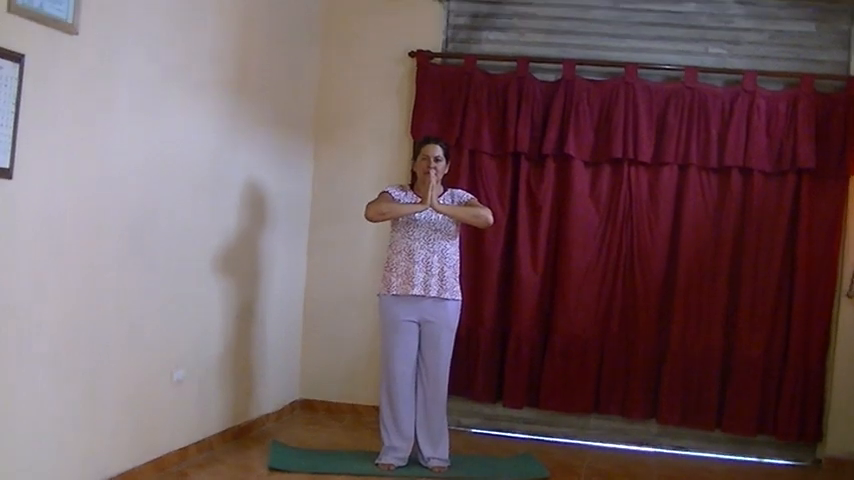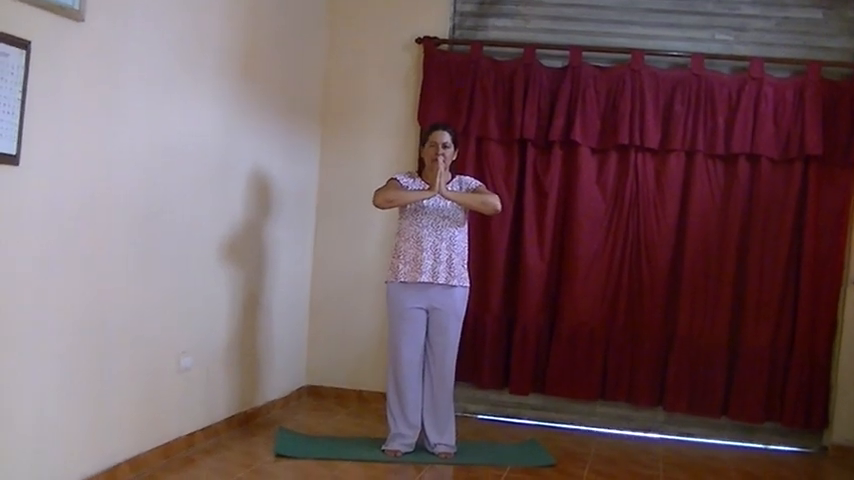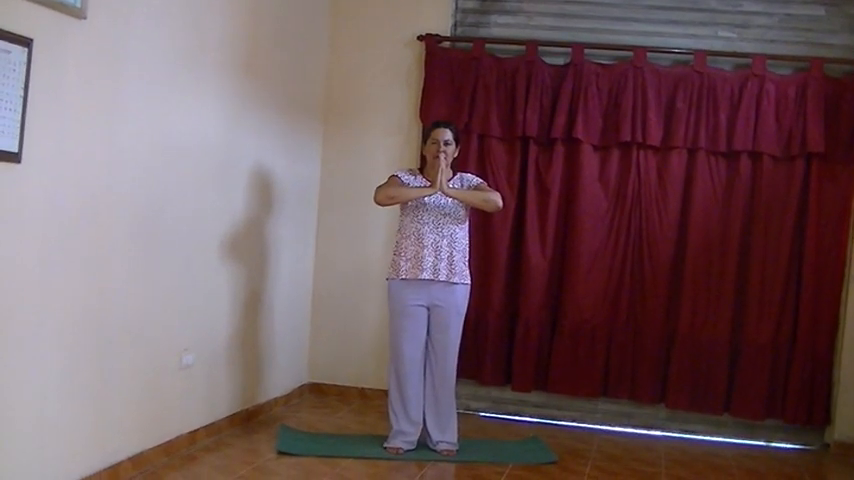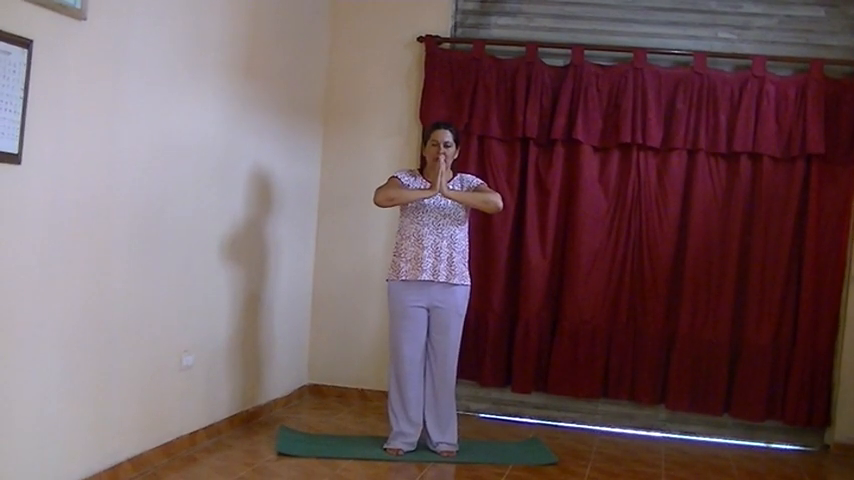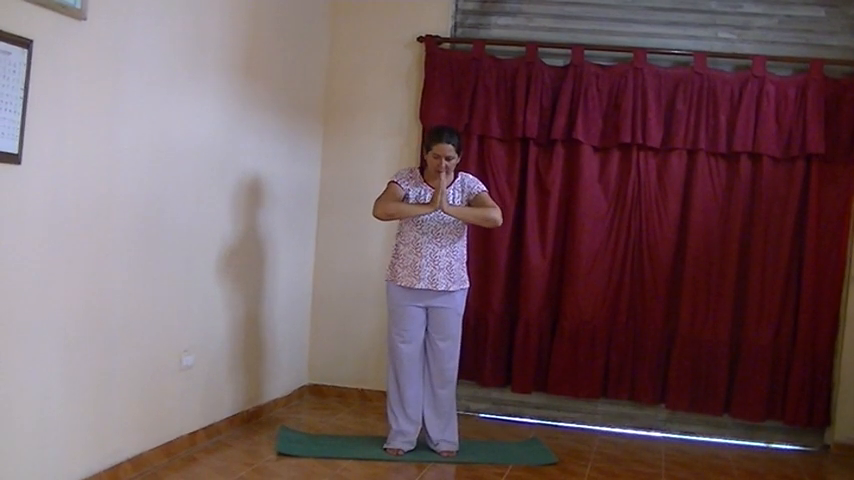
dt=1s
person 1, frame 1
left shoulder: (458, 198)
right shoulder: (396, 194)
left elbow: (486, 218)
right elbow: (372, 212)
left wrist: (438, 205)
right wrist: (421, 204)
left hip: (443, 300)
right hip: (398, 297)
left knee: (435, 375)
right knee: (397, 373)
left ankle: (434, 451)
right ankle: (394, 450)
person 1, frame 2
left shoulder: (466, 185)
right shoulder: (404, 181)
left elbow: (495, 205)
right elbow: (380, 199)
left wrist: (446, 192)
right wrist: (429, 191)
left hip: (451, 288)
right hip: (406, 284)
left knee: (442, 363)
right knee: (404, 360)
left ankle: (441, 438)
right ankle: (401, 436)
person 1, frame 3
left shoulder: (467, 183)
right shoulder: (405, 178)
left elbow: (496, 202)
right elbow: (381, 196)
left wrist: (448, 190)
right wrist: (430, 188)
left hip: (452, 285)
right hip: (407, 282)
left knee: (444, 360)
right knee: (405, 357)
left ankle: (443, 435)
right ankle: (403, 434)
person 1, frame 4
left shoulder: (468, 183)
right shoulder: (405, 179)
left elbow: (496, 203)
right elbow: (381, 197)
left wrist: (448, 191)
right wrist: (429, 190)
left hip: (452, 286)
right hip: (407, 283)
left knee: (444, 361)
right knee: (406, 358)
left ankle: (443, 437)
right ankle: (402, 435)
person 1, frame 5
left shoulder: (469, 184)
right shoulder: (405, 179)
left elbow: (495, 218)
right elbow: (380, 210)
left wrist: (448, 208)
right wrist: (429, 207)
left hip: (449, 288)
right hip: (405, 285)
left knee: (444, 363)
right knee: (404, 359)
left ankle: (443, 437)
right ankle: (401, 435)
